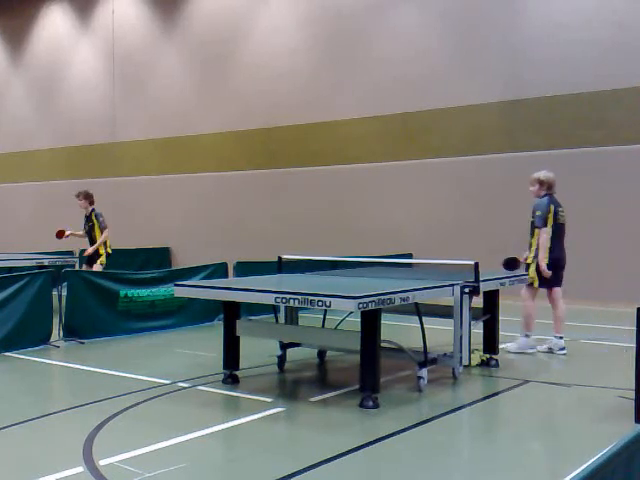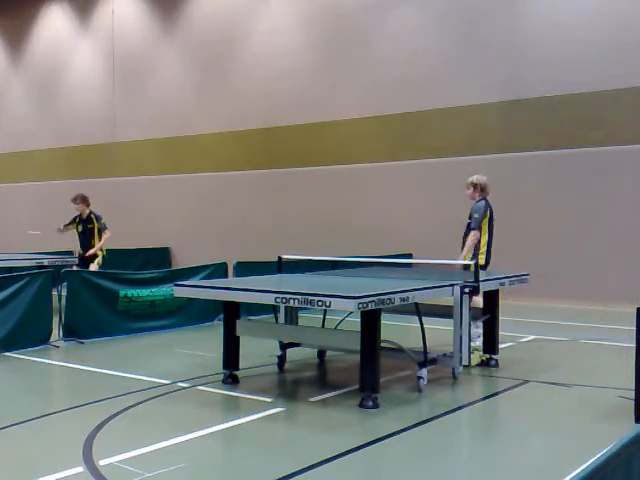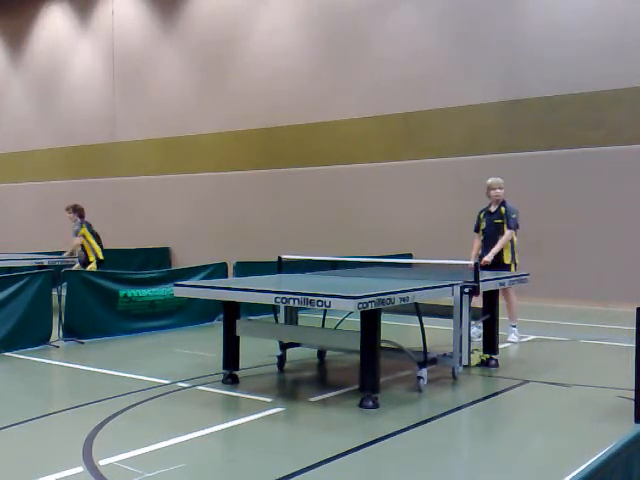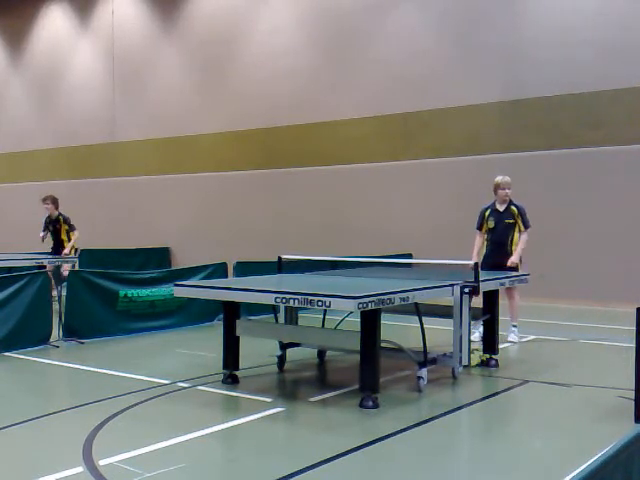
dt=1s
person 1, frame 1
left shoulder: (541, 204)
right shoulder: (557, 205)
left elbow: (543, 233)
left wrist: (541, 261)
right wrist: (528, 254)
left hip: (544, 259)
right hip: (558, 258)
left knee: (527, 295)
right knee: (556, 298)
left ankle: (526, 340)
right ankle: (558, 342)
person 1, frame 2
left shoulder: (479, 207)
right shoulder: (483, 206)
left elbow: (474, 235)
left wrist: (461, 257)
left hip: (475, 258)
right hip: (477, 258)
left knee: (473, 294)
right ankle: (476, 331)
person 1, frame 3
left shoulder: (509, 210)
right shoulder: (482, 213)
left elbow: (509, 234)
right elbow: (478, 237)
left wrist: (492, 253)
right wrist: (473, 258)
left hip: (504, 259)
right hip: (485, 259)
left knee: (507, 291)
left ankle: (513, 328)
right ankle: (479, 326)
person 1, frame 4
left shoulder: (517, 210)
right shoulder: (486, 211)
left elbow: (524, 234)
right elbow: (480, 235)
left wrist: (516, 255)
right wrist: (475, 257)
left hip: (509, 259)
right hip: (489, 259)
left knee: (511, 290)
left ankle: (514, 328)
right ankle: (481, 326)
